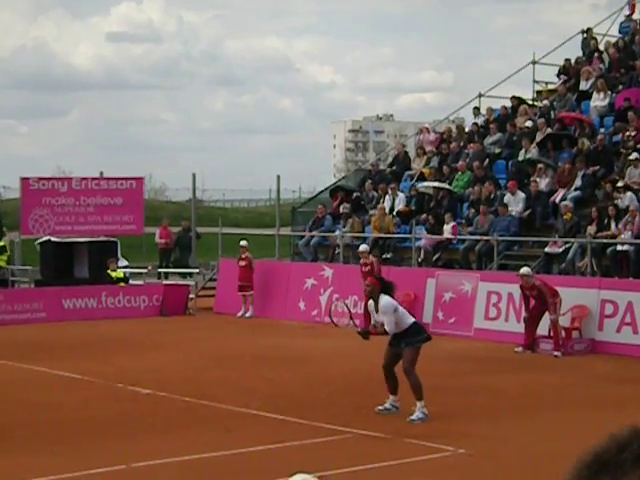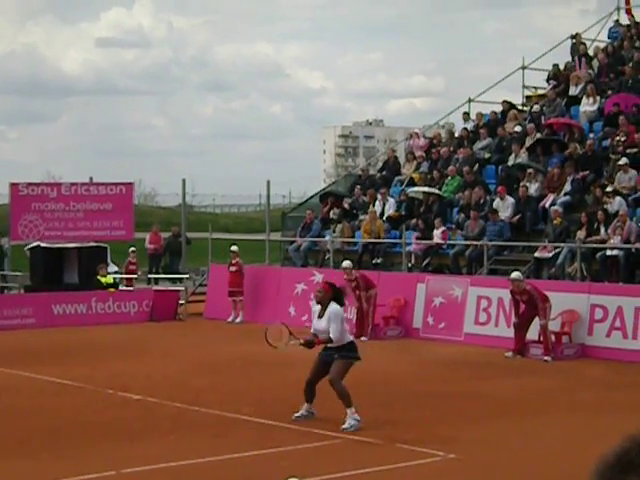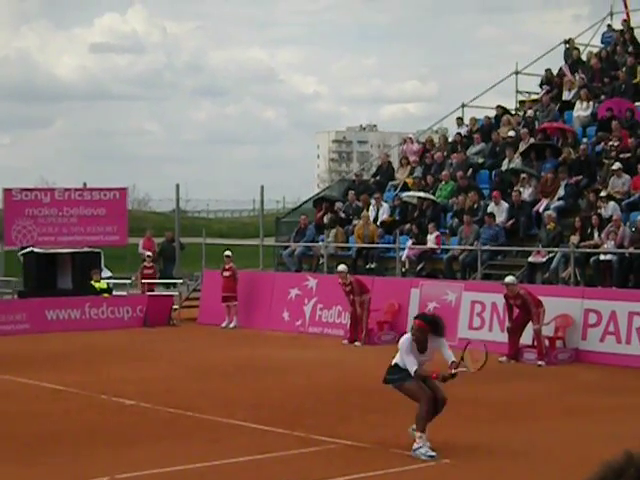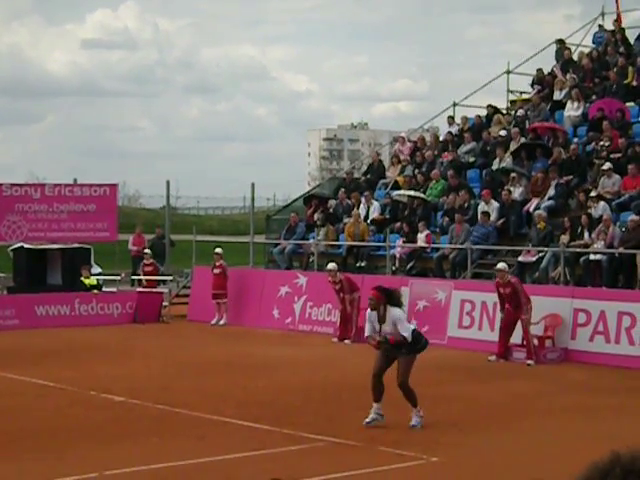
dt=1s
person 1, frame 1
left shoulder: (386, 303)
right shoulder: (371, 304)
left elbow: (389, 330)
right elbow: (376, 324)
left wrist: (370, 332)
right wrist: (367, 331)
left hip: (412, 333)
right hip: (399, 335)
left knee: (408, 370)
right knee: (387, 367)
left ankle: (421, 409)
right ankle: (393, 402)
person 1, frame 2
left shoulder: (335, 311)
right shoulder: (316, 310)
left elbow: (335, 338)
right elbow: (315, 332)
left wrist: (314, 341)
right wrist: (309, 341)
left hip: (346, 350)
right hip: (328, 351)
left knee: (333, 380)
right knee: (310, 380)
left ankle: (353, 416)
right ankle: (308, 409)
person 1, frame 3
left shoulder: (437, 339)
right shoulder: (406, 341)
left elbow: (451, 359)
right elbow: (415, 370)
left wrist: (452, 369)
right wrist: (436, 377)
left hip: (416, 372)
right hip: (399, 372)
left knee: (441, 400)
right knee: (426, 398)
left ankle: (417, 428)
right ankle: (419, 444)
person 1, frame 4
left shoulder: (396, 313)
right shoulder: (370, 313)
left elbow: (407, 337)
right elbow: (368, 335)
left wrist: (388, 341)
right wrist: (375, 342)
left hip: (408, 344)
right hip: (388, 344)
left knee: (402, 382)
right knee: (376, 373)
left ankle: (417, 413)
right ankle: (376, 412)
